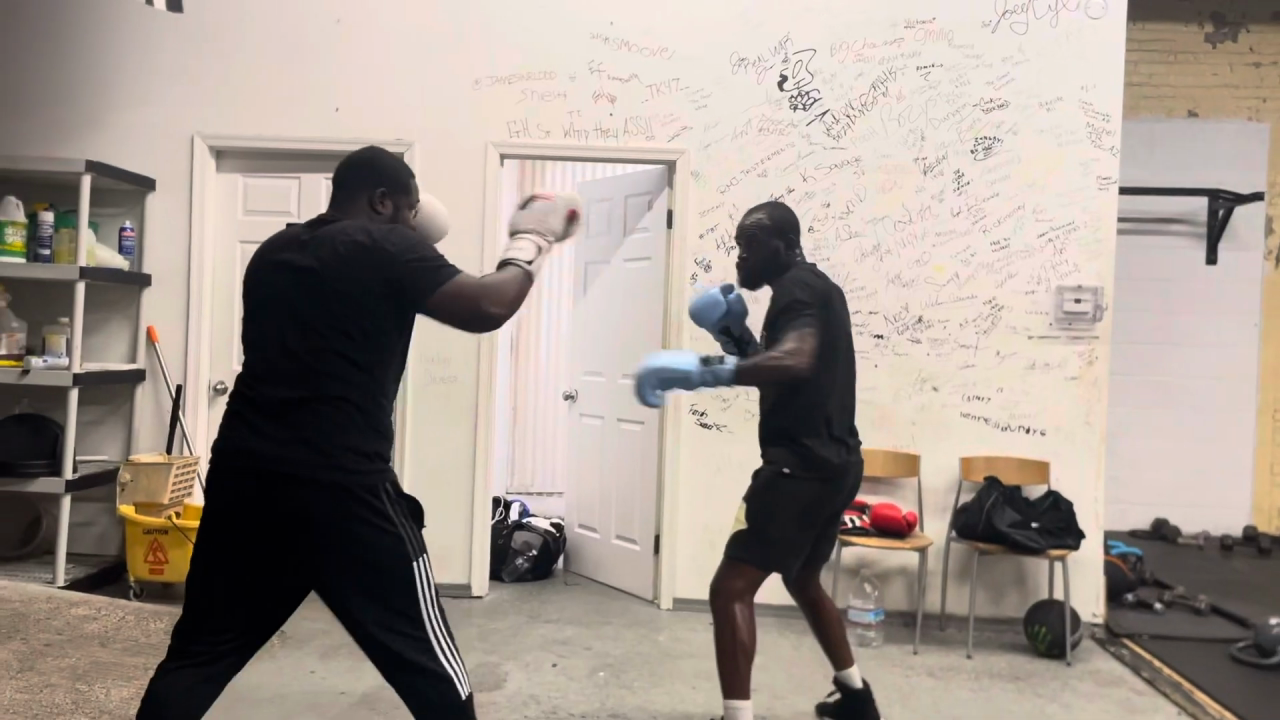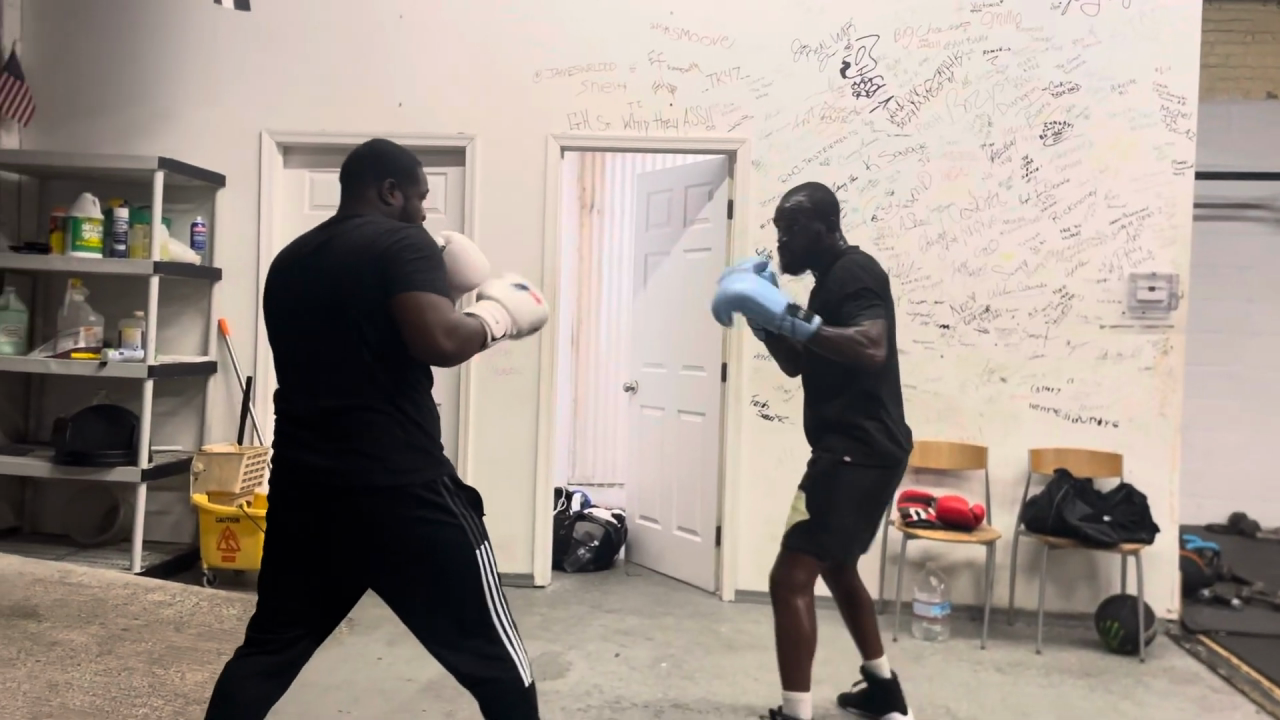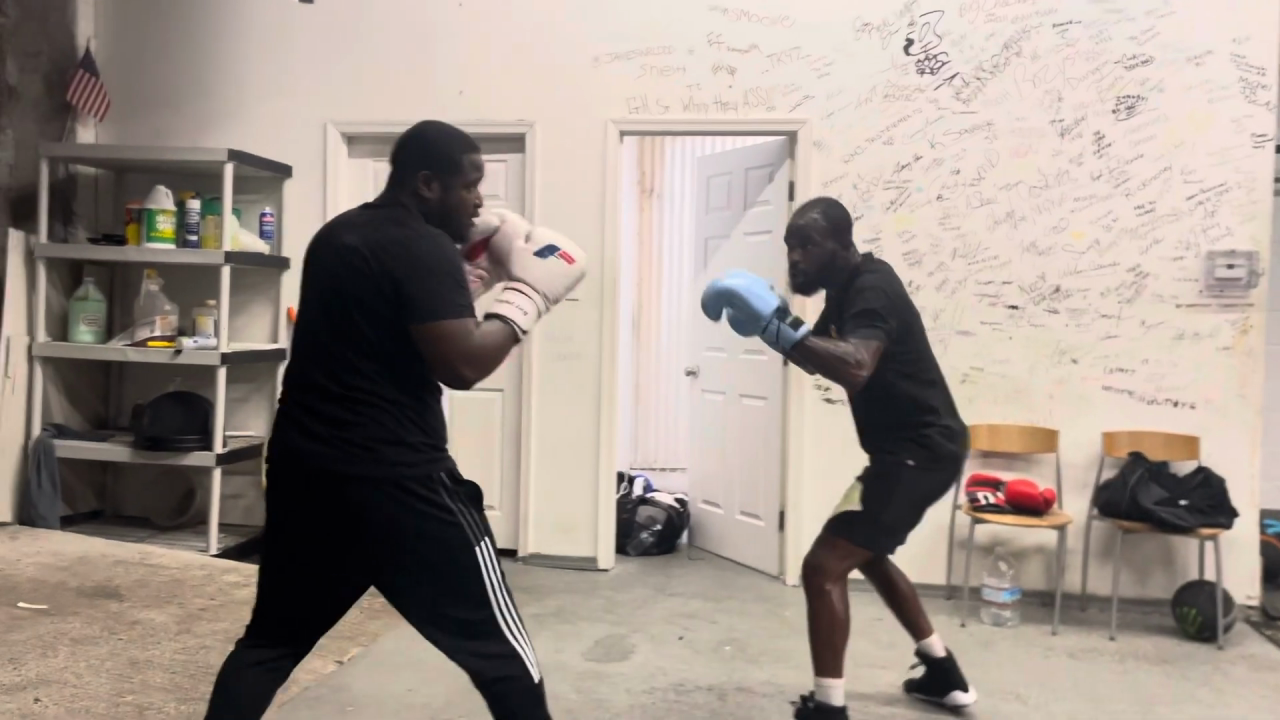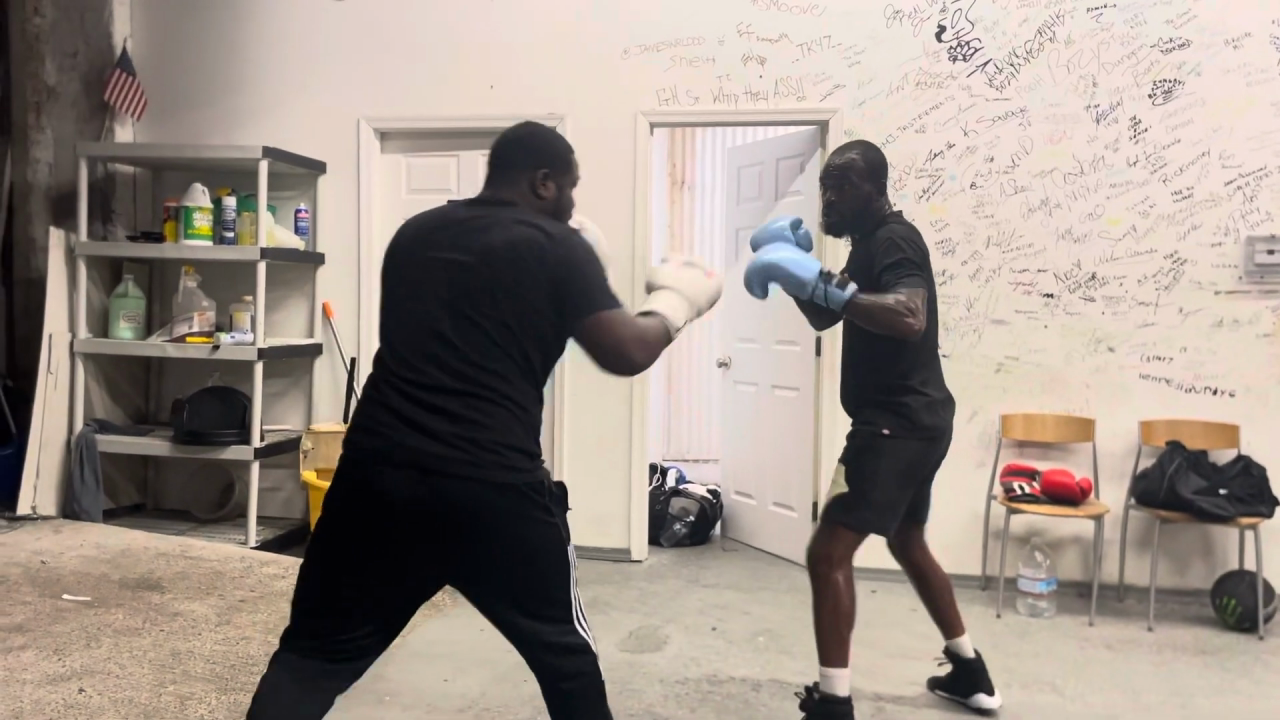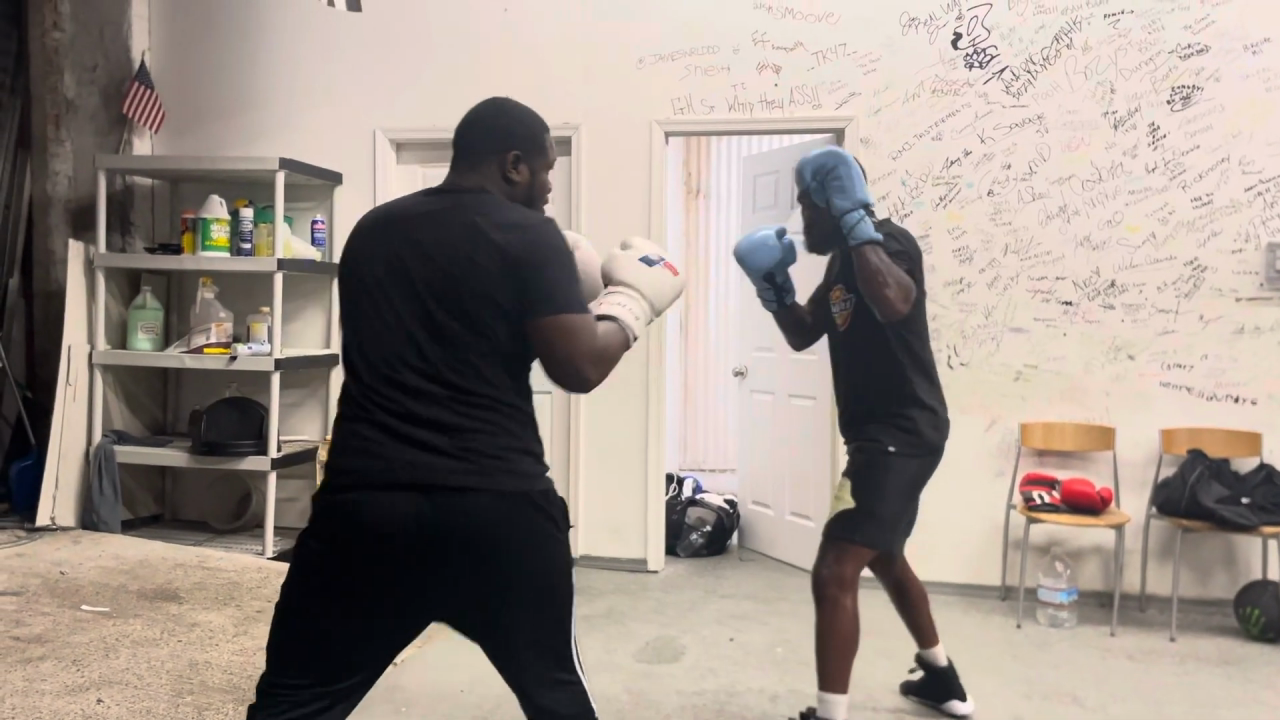
dt=1s
person 1, frame 1
left shoulder: (273, 252)
right shoulder: (386, 248)
right elbow: (483, 308)
right wrist: (531, 241)
left hip: (242, 477)
right hip: (341, 488)
left knee: (197, 653)
right knee: (427, 667)
person 1, frame 2
left shoulder: (288, 262)
right shoulder: (401, 244)
right elbow: (439, 342)
right wrist: (497, 312)
left hip: (302, 485)
right hip: (401, 487)
left knee: (269, 648)
right knee: (492, 657)
person 1, frame 3
left shoulder: (336, 235)
right shoulder: (424, 249)
right elbow: (460, 364)
left wrist: (461, 284)
right wrist: (528, 292)
left hip: (303, 471)
right hip: (396, 481)
left knee: (271, 640)
right knee: (498, 652)
person 1, frame 4
left shoulder: (414, 234)
right shoulder: (554, 247)
right elbow: (625, 353)
right wrist: (679, 298)
left hip: (377, 473)
right hip: (493, 486)
left knee: (310, 655)
right knee: (563, 651)
person 1, frame 5
left shoulder: (371, 231)
right shoulder: (527, 236)
right elbow: (580, 368)
right wrist: (631, 299)
left hip: (365, 500)
right hip: (497, 506)
person 2, frame 1
left shoulder: (799, 289)
right shoulder: (817, 289)
left elbow: (795, 362)
left wrist: (706, 371)
right wrist: (738, 340)
left hip: (799, 465)
right hip: (836, 465)
left knee: (731, 589)
right knee: (801, 579)
person 2, frame 2
left shoulder: (856, 273)
right shoulder: (831, 280)
left elbow: (872, 351)
right elbow: (798, 365)
left wrist: (791, 318)
right wrist: (767, 319)
left hip: (855, 451)
right hip: (867, 450)
left knee: (791, 579)
right knee: (836, 568)
person 2, frame 3
left shoulder: (872, 288)
right shoulder: (848, 285)
left elbow: (854, 369)
right elbow: (819, 359)
left wrist: (777, 324)
right wrist: (769, 321)
left hip: (919, 450)
right hip: (915, 446)
left knee: (824, 567)
right knee: (869, 554)
right ankle: (944, 673)
person 2, frame 4
left shoulder: (893, 242)
right shoulder: (870, 244)
left elbow: (910, 319)
right elbow: (826, 317)
left wrist: (821, 284)
right wrist: (801, 275)
left hip: (895, 424)
right hip: (914, 421)
left knee: (829, 554)
right knee: (907, 544)
right ankle: (969, 672)
person 2, frame 5
left shoulder: (888, 241)
right shoulder: (842, 260)
left elbow: (893, 304)
right elbow: (803, 336)
left wrist: (854, 219)
right wrist: (773, 285)
left hip: (899, 436)
right hip: (883, 434)
left knee: (835, 574)
right knee: (884, 556)
